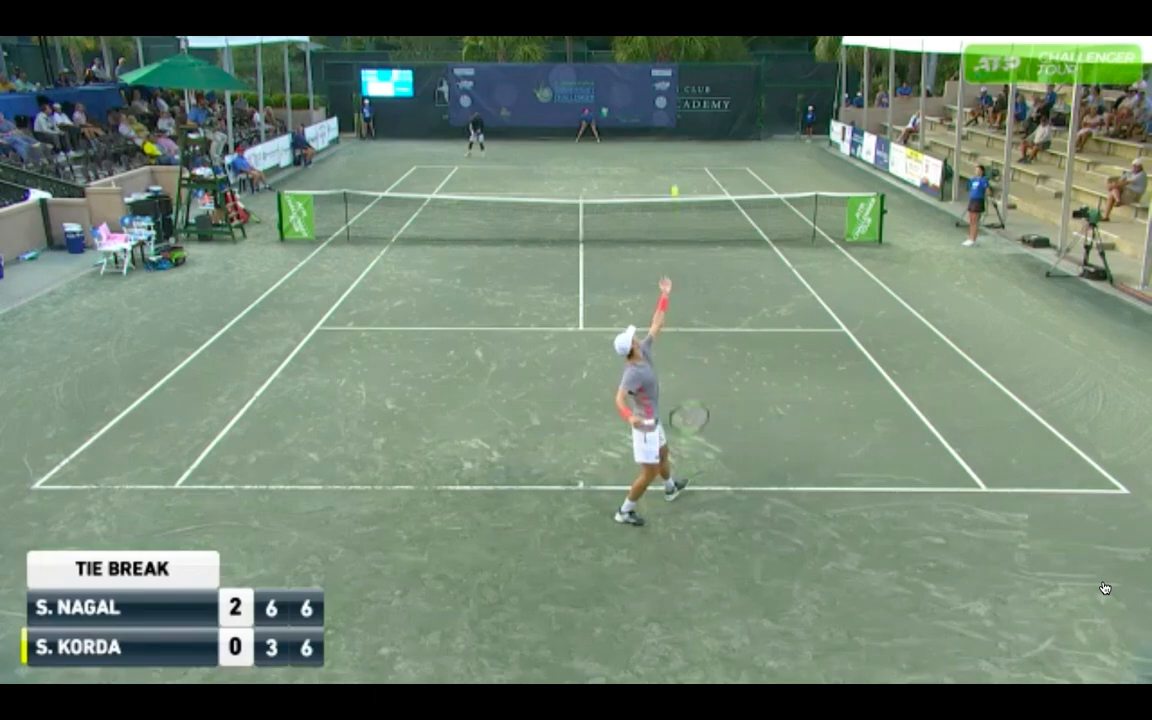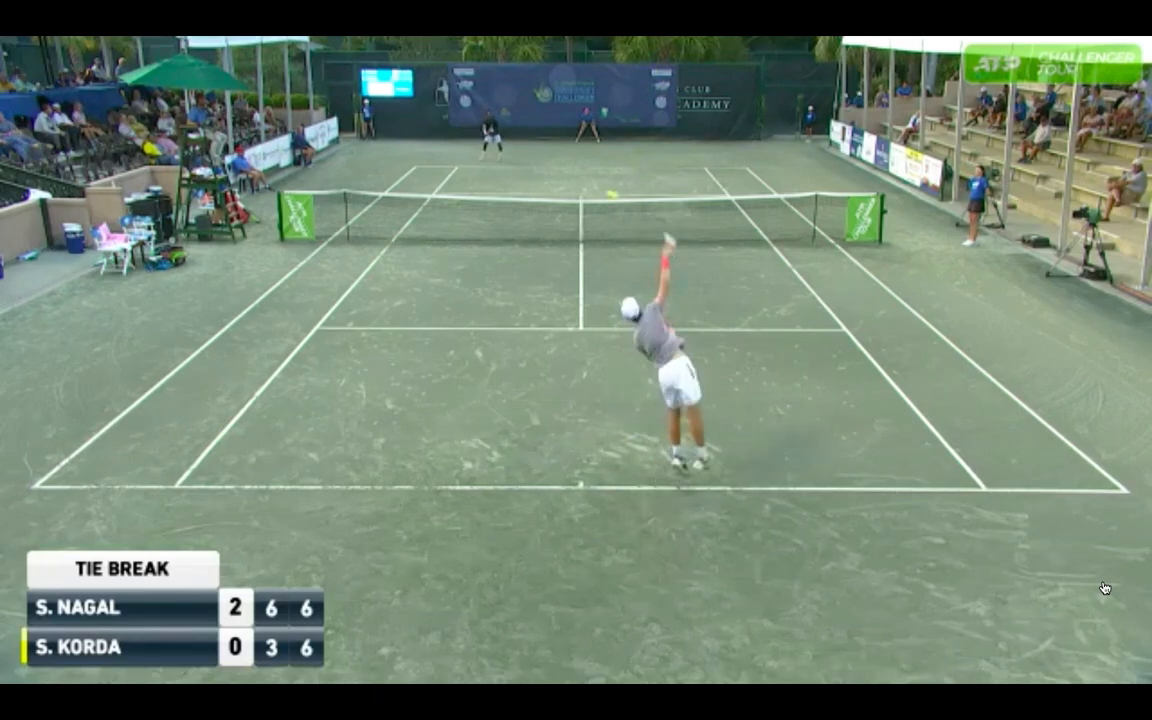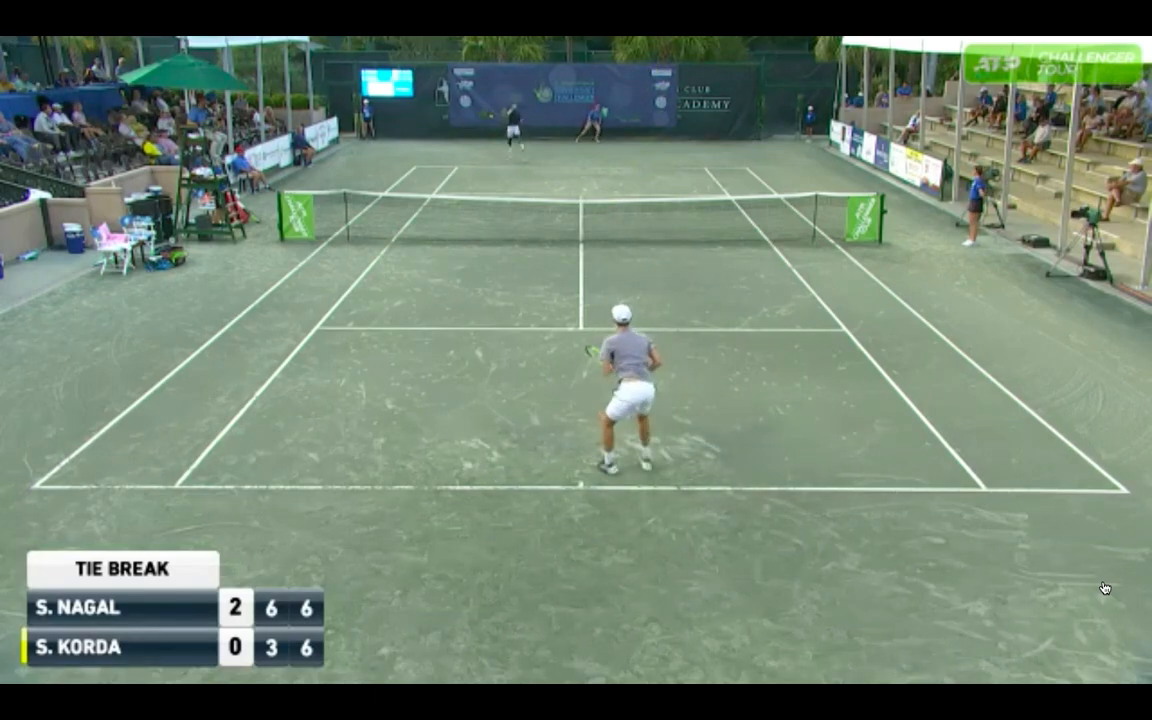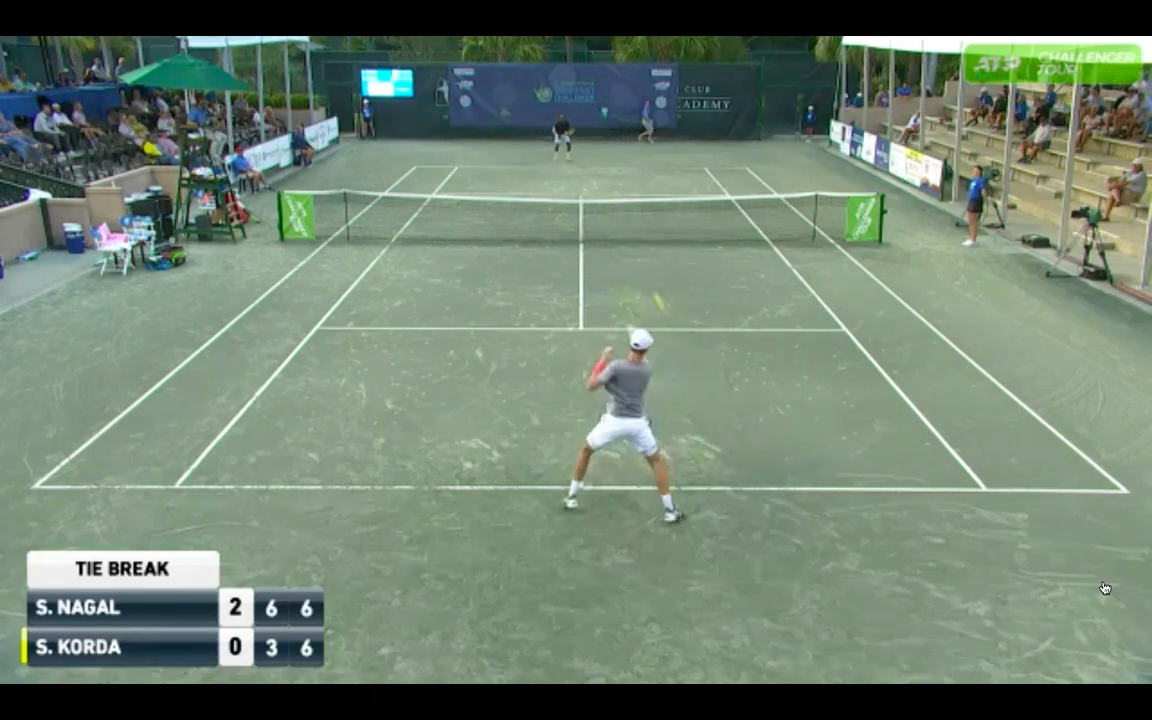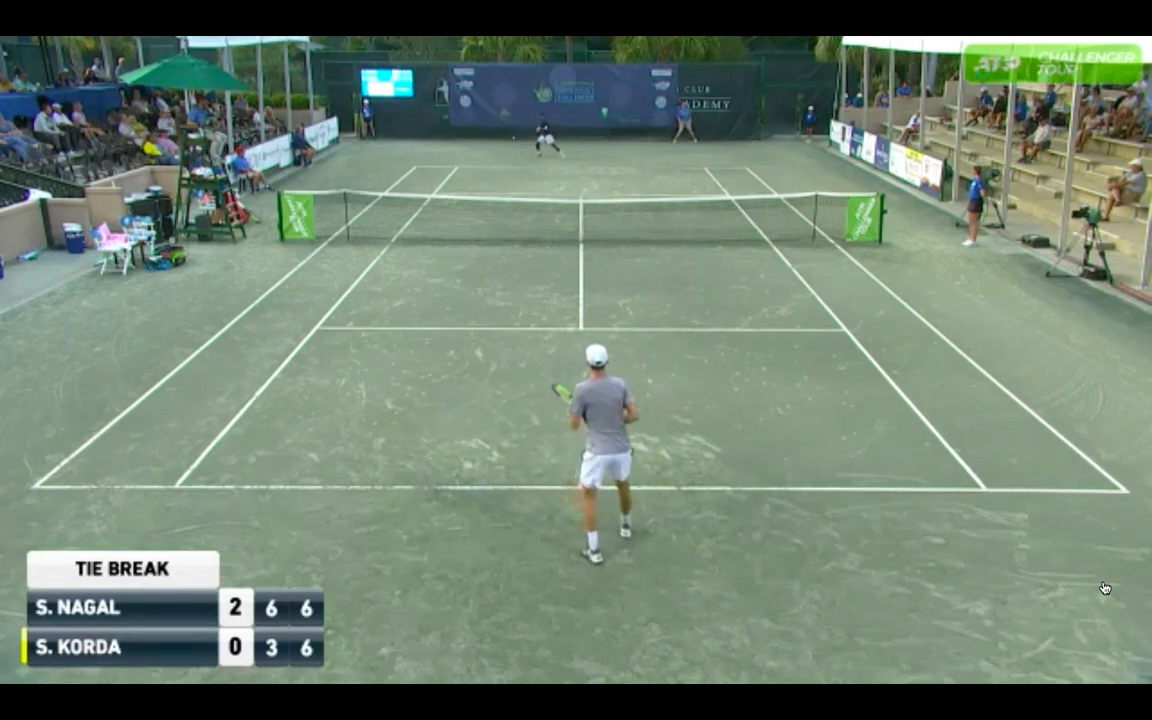
dt=1s
person 1, frame 1
left shoulder: (643, 352)
right shoulder: (632, 373)
left elbow: (656, 325)
right elbow: (619, 400)
left wrist: (664, 296)
right wrist: (630, 418)
left hip: (653, 420)
right hip: (645, 426)
left knee: (663, 453)
right knee: (649, 473)
left ankle: (671, 488)
right ankle: (625, 512)
person 1, frame 2
left shoulder: (638, 337)
right shoulder: (651, 312)
right elbow: (663, 283)
right wrist: (666, 254)
left hip: (665, 375)
right hip: (680, 367)
left knee: (675, 414)
right knee: (693, 414)
left ankle: (676, 453)
right ankle: (702, 455)
person 1, frame 3
left shoulder: (610, 341)
right shoulder: (643, 338)
left elbow: (606, 372)
right elbow: (658, 362)
left hip: (628, 390)
right hip: (647, 388)
left knee: (606, 422)
right knee: (642, 417)
left ankle: (609, 463)
right ankle: (646, 458)
person 1, frame 4
left shoulder: (616, 366)
right shoulder: (647, 370)
left elbow: (590, 386)
left wrist: (602, 361)
left hip: (614, 421)
right hip: (637, 423)
left knee: (585, 451)
right knee: (657, 462)
left ankle: (572, 496)
right ankle: (669, 510)
person 1, frame 5
left shoulder: (582, 389)
right shoulder: (619, 384)
left elbow: (573, 425)
right elbow: (634, 416)
left hip: (598, 453)
right hip: (622, 450)
left knee: (588, 495)
right knee: (623, 486)
left ankle: (594, 550)
right ankle: (625, 526)
